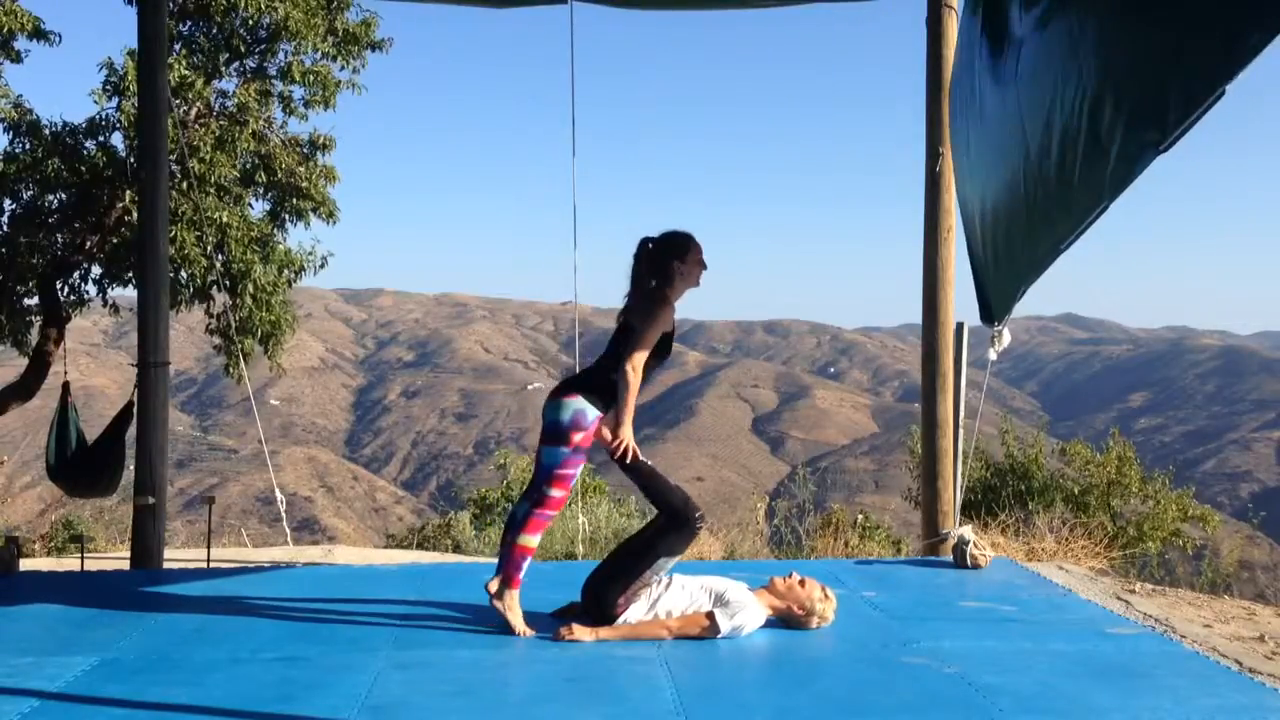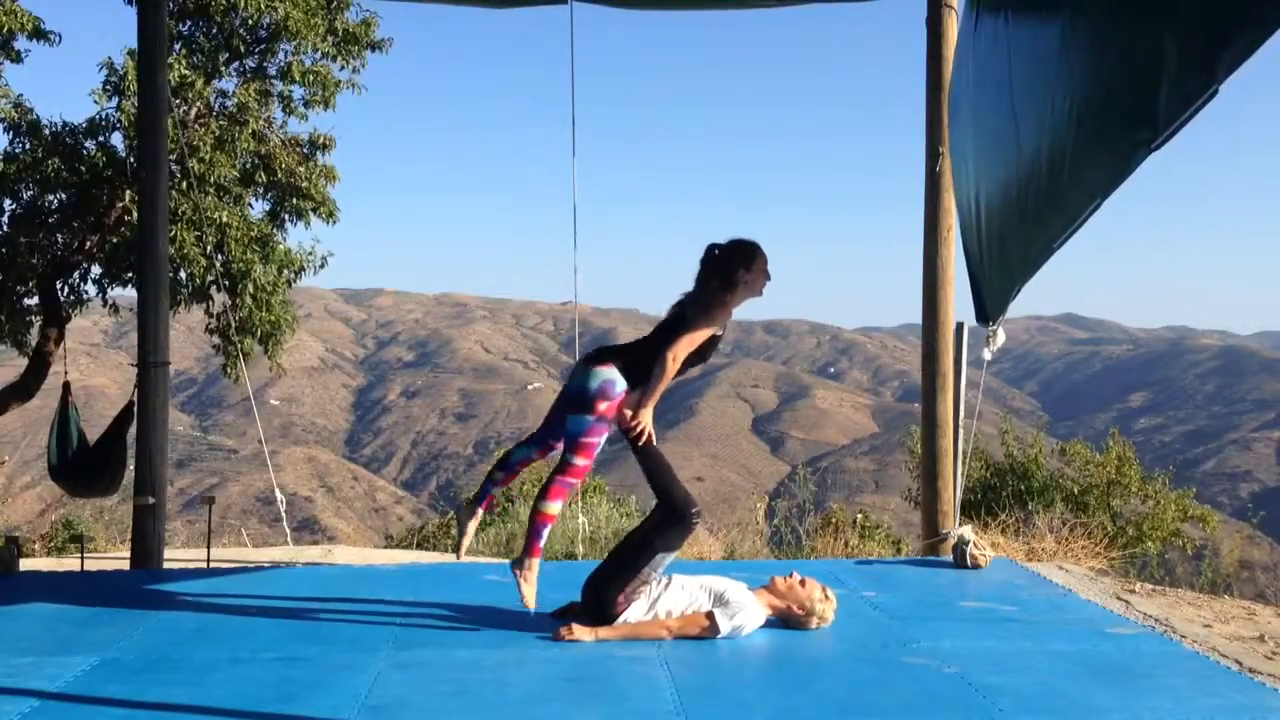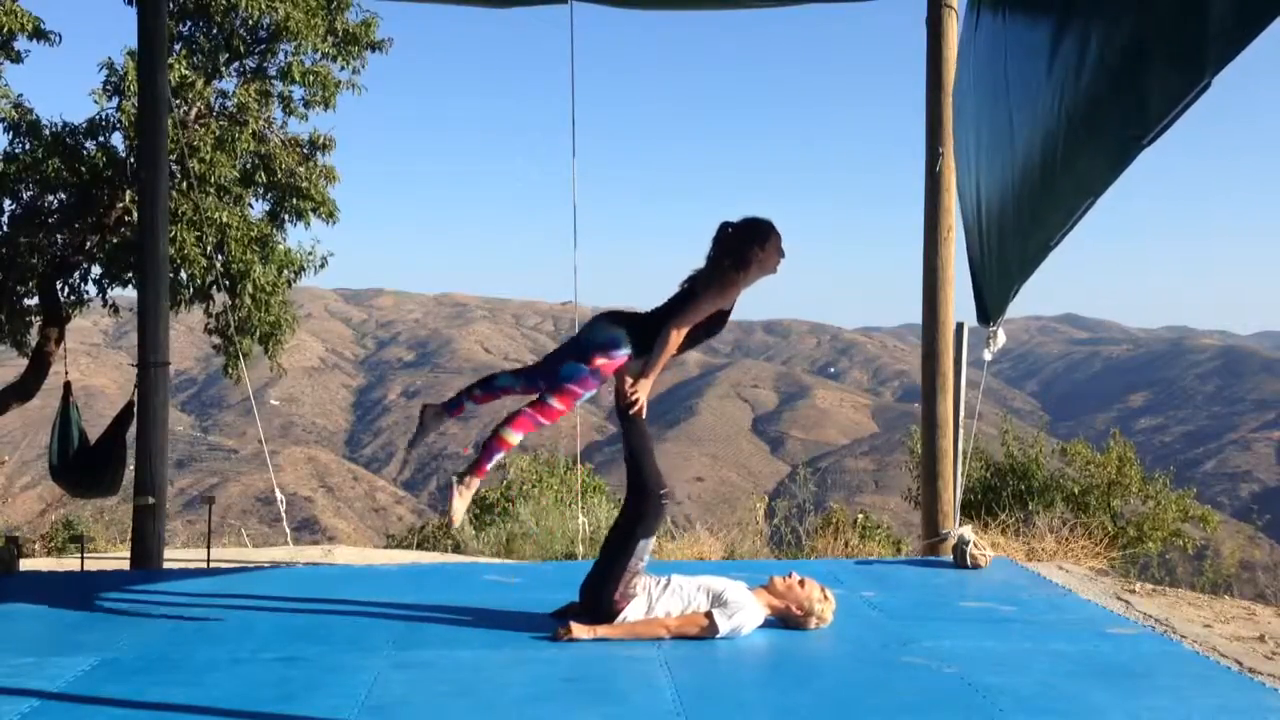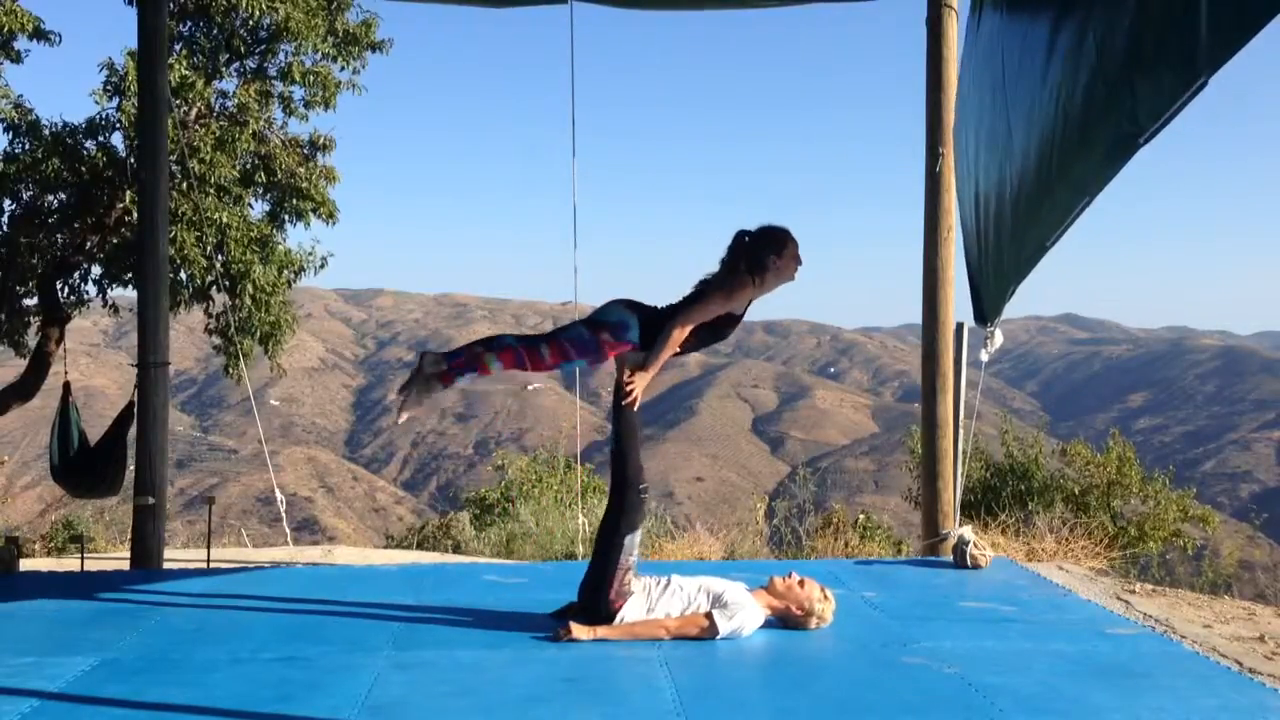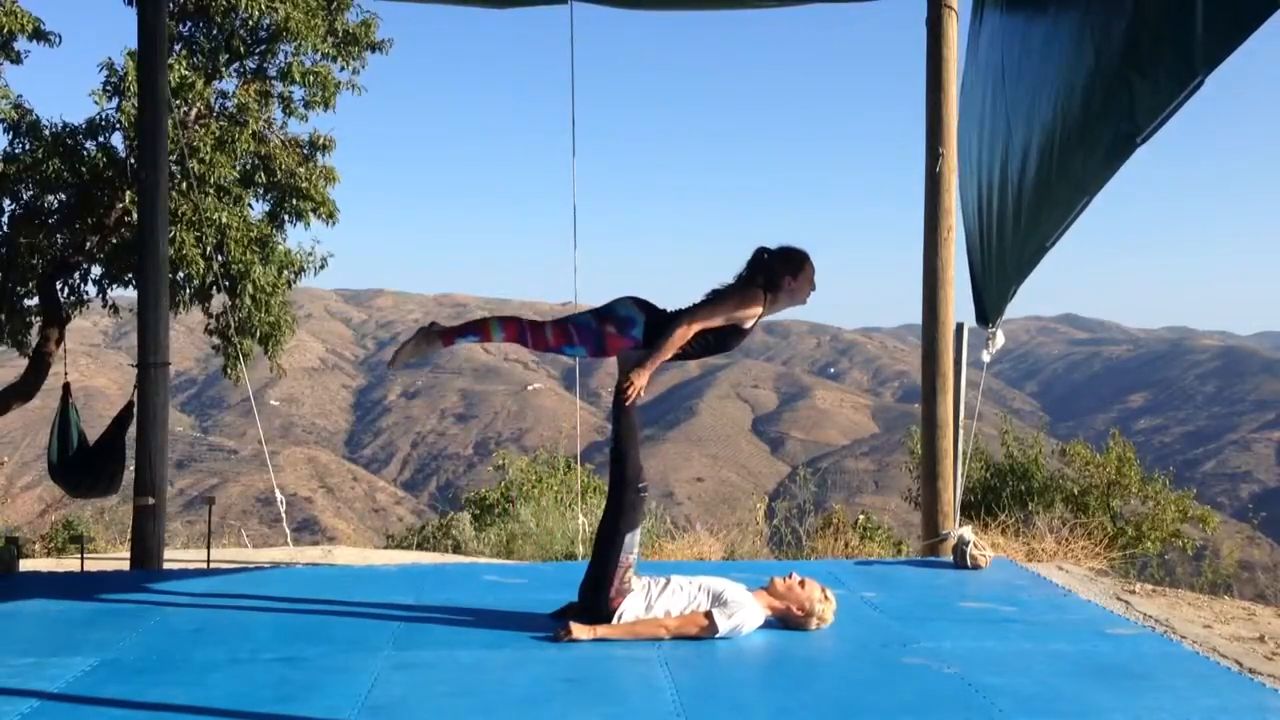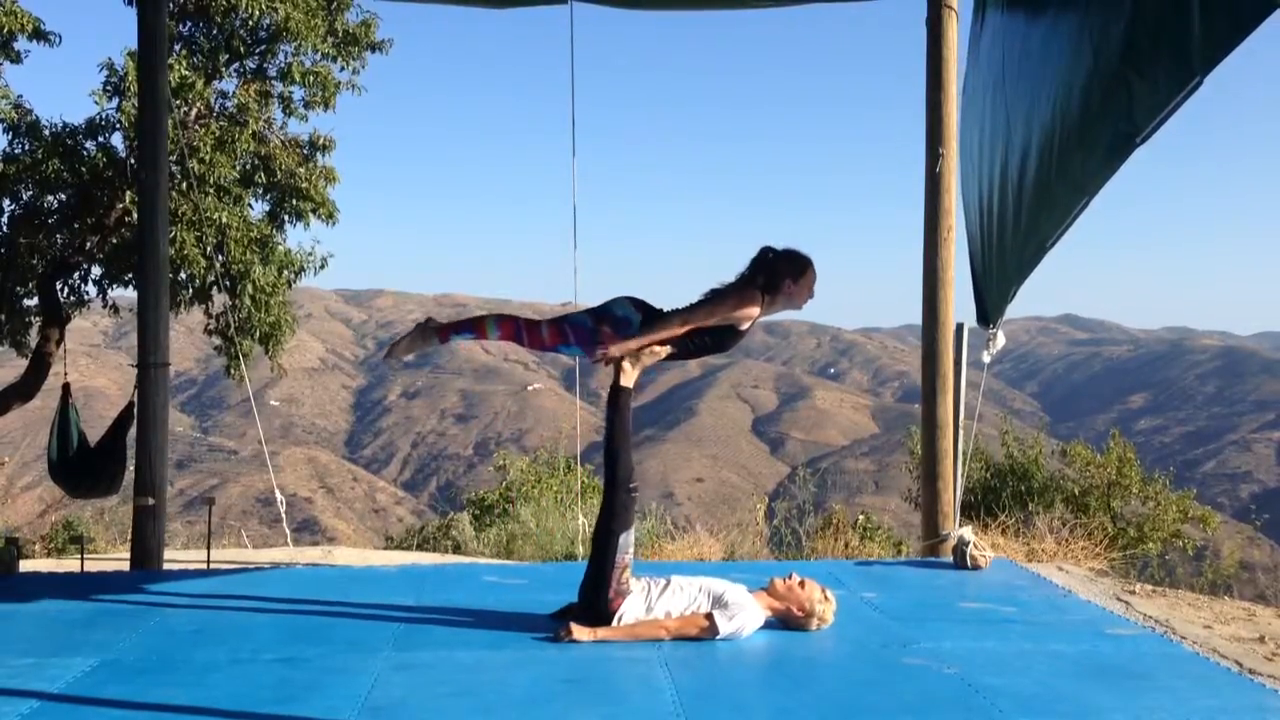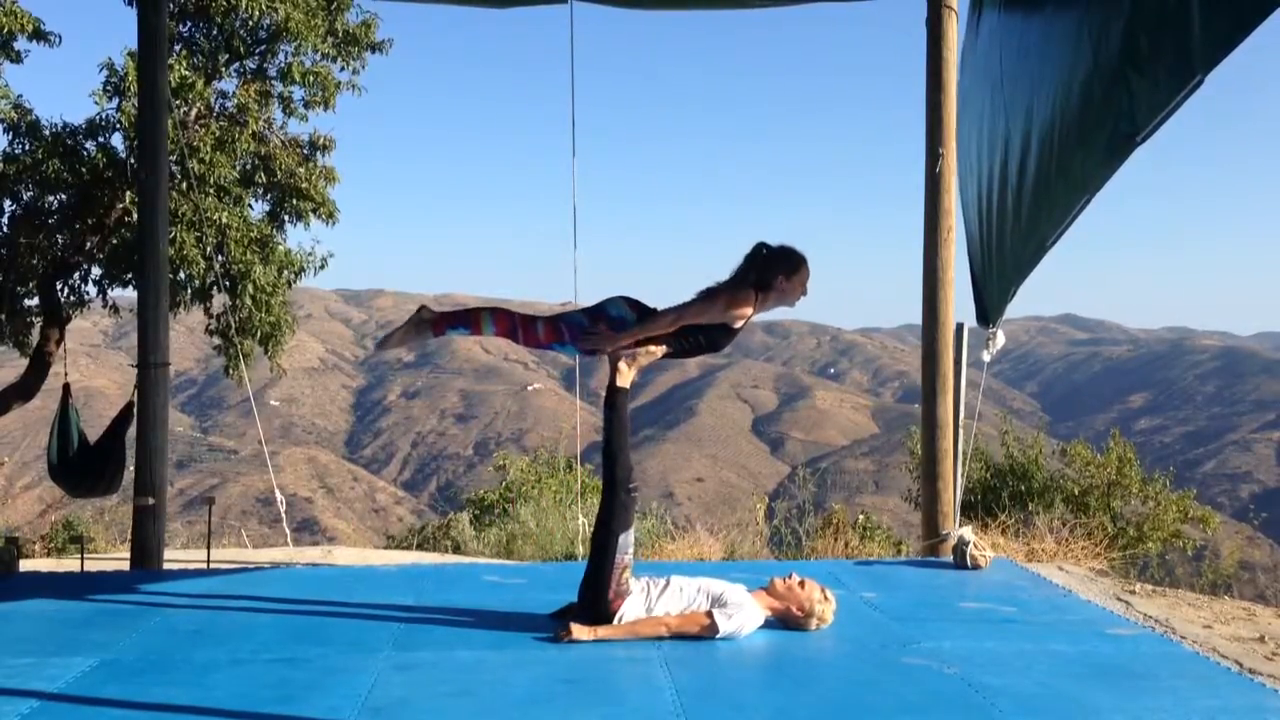
dt=0.4s
person 1, frame 1
left shoulder: (649, 300)
right shoulder: (662, 308)
right elbow: (631, 368)
left wrist: (611, 416)
right wrist: (625, 424)
left hip: (572, 400)
right hip: (579, 408)
left knee: (539, 493)
right knee: (547, 501)
left ankle: (501, 580)
right ankle: (508, 591)
person 1, frame 2
left shoulder: (707, 299)
right shoulder: (721, 311)
right elbow: (673, 355)
left wrist: (637, 397)
right wrist: (647, 407)
left hip: (601, 368)
right hip: (607, 379)
left knee: (541, 443)
right knee: (570, 471)
left ankle: (475, 508)
right ankle: (528, 561)
person 1, frame 3
left shoulder: (721, 276)
right shoulder: (730, 285)
right elbow: (676, 329)
left wrist: (643, 365)
right wrist: (648, 378)
left hip: (614, 332)
right hip: (616, 341)
left knee: (528, 380)
right knee: (543, 408)
left ankle: (440, 412)
right ankle: (469, 479)
person 1, frame 4
left shoulder: (737, 284)
right shoulder: (742, 290)
right elbow: (681, 325)
left wrist: (643, 362)
right wrist: (647, 373)
left hip: (626, 326)
right hip: (624, 330)
left knee: (533, 348)
right knee: (530, 355)
left ankle: (439, 362)
right ankle: (433, 381)
person 1, frame 5
left shoulder: (748, 300)
right shoulder: (751, 305)
right elbow: (687, 326)
left wrist: (643, 364)
right wrist: (645, 369)
left hip: (634, 327)
right hip: (631, 328)
left knee: (539, 335)
right knee: (536, 334)
left ankle: (441, 334)
right ankle: (439, 338)
person 1, frame 6
left shoulder: (745, 298)
right shoulder: (749, 306)
right elbow: (685, 321)
left wrist: (629, 345)
right wrist: (628, 346)
left hip: (631, 323)
right hip: (627, 326)
left knee: (535, 332)
right knee: (530, 334)
left ankle: (438, 329)
right ankle: (432, 335)
person 1, frame 7
left shoulder: (739, 296)
right shoulder: (742, 304)
right elbow: (677, 317)
left wrist: (623, 339)
right wrist: (621, 341)
left hip: (625, 322)
right hip: (623, 325)
left knee: (530, 329)
right knee: (527, 330)
left ankle: (434, 320)
right ankle: (426, 328)
person 2, frame 1
left shoulder: (746, 616)
right shoulder: (744, 597)
left elbow: (671, 628)
left wrist: (596, 633)
left hip: (615, 606)
right hip: (613, 600)
left knee: (686, 518)
person 2, frame 2
left shoulder: (746, 616)
right shoulder: (744, 598)
left elbow: (671, 628)
left wrist: (596, 633)
left hip: (615, 606)
right hip: (615, 604)
left knee: (683, 513)
person 2, frame 3
left shoulder: (745, 616)
right shoulder: (742, 595)
left elbow: (669, 628)
left wrist: (594, 631)
left hip: (614, 608)
right hip: (616, 603)
left knee: (652, 497)
left ankle: (627, 398)
person 2, frame 4
left shoulder: (744, 617)
right shoulder: (742, 596)
left elbow: (668, 628)
left wrist: (594, 632)
left hip: (612, 606)
right hip: (615, 604)
left knee: (631, 494)
left ankle: (625, 386)
person 2, frame 5
left shoulder: (745, 615)
right shoulder: (742, 597)
left elbow: (667, 627)
left wrist: (594, 630)
left hip: (613, 605)
right hip: (618, 603)
left knee: (631, 494)
person 2, frame 6
left shoulder: (745, 617)
right shoulder: (742, 599)
left elbow: (668, 629)
left wrist: (593, 633)
left hip: (612, 611)
right hip: (617, 603)
left knee: (622, 498)
left ankle: (625, 381)
person 2, frame 7
left shoulder: (745, 617)
right shoulder: (742, 600)
left elbow: (668, 626)
left wrist: (594, 631)
left hip: (612, 610)
right hip: (616, 607)
left knee: (620, 499)
left ankle: (621, 379)
